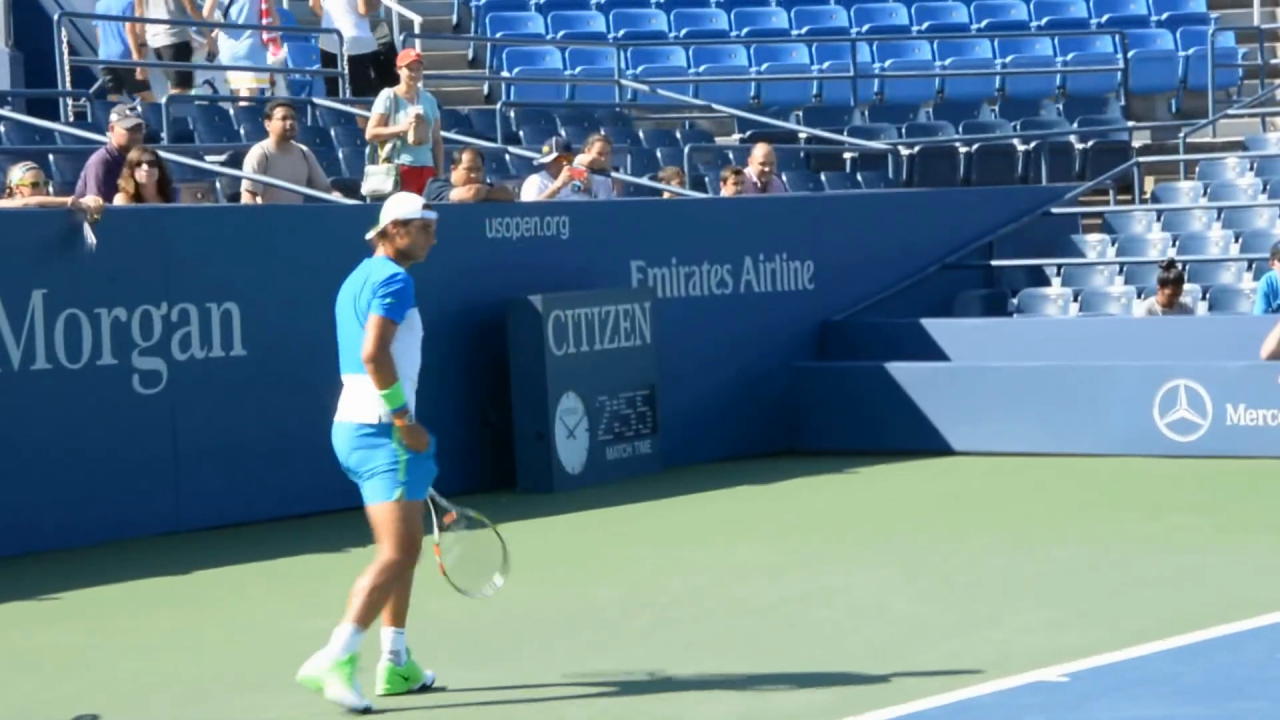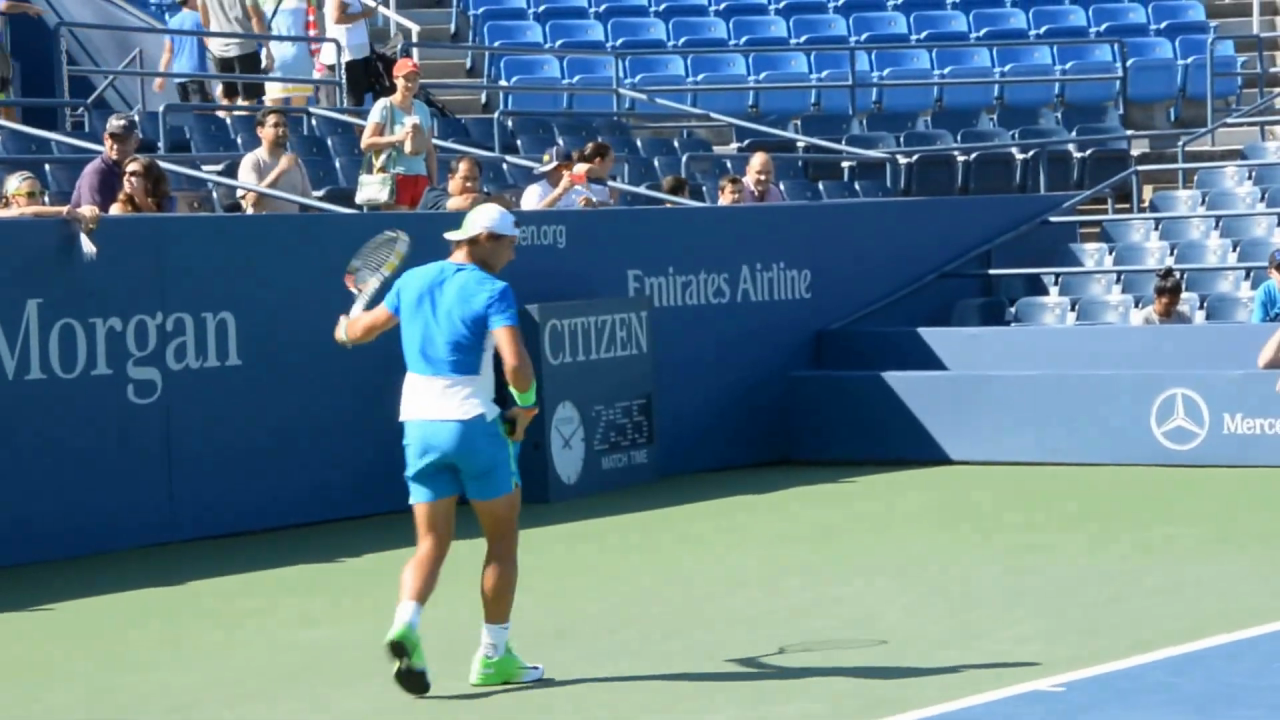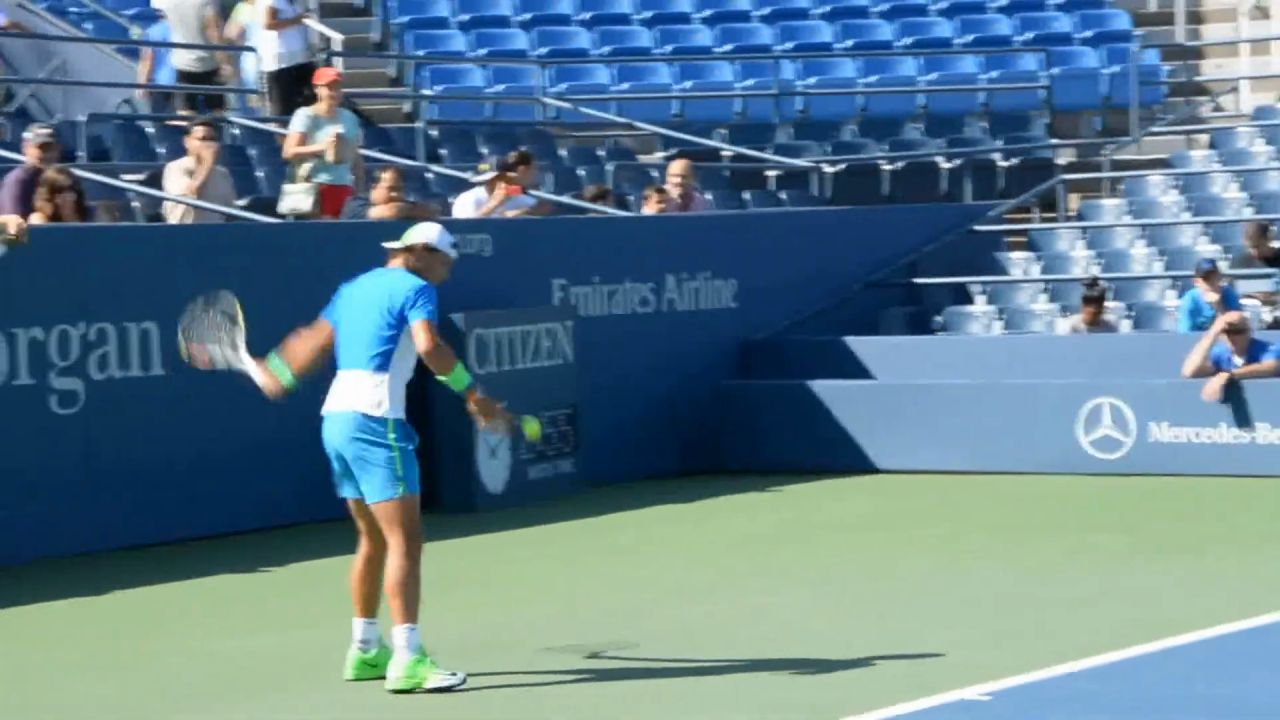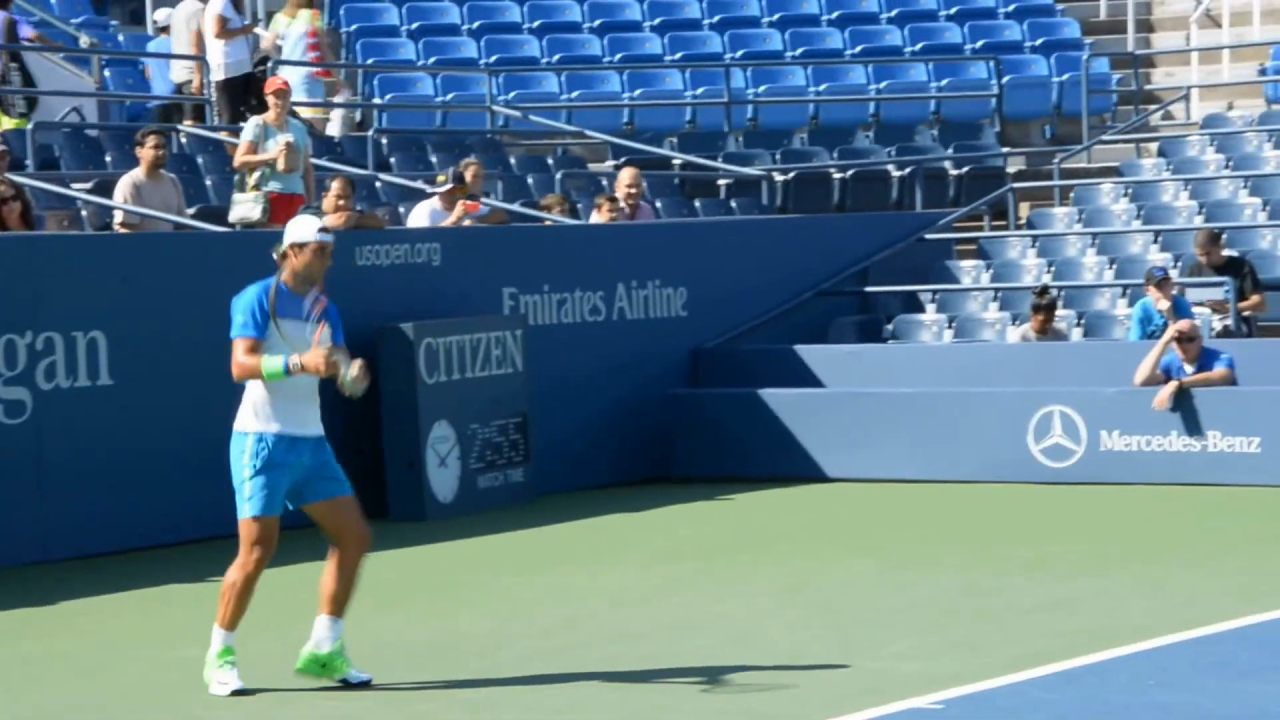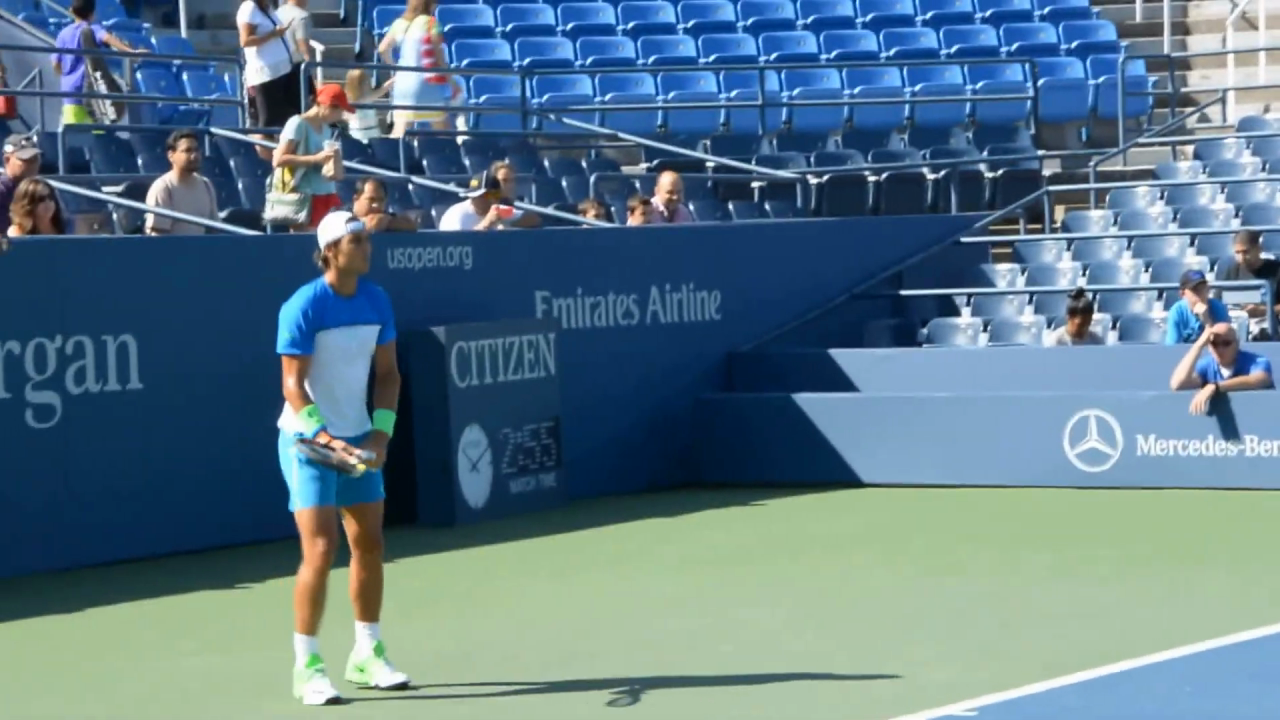
dt=0.7s
person 1, frame 1
left shoulder: (358, 279)
right shoulder: (393, 279)
right elbow: (374, 354)
right wrist: (405, 415)
left hip: (352, 427)
right hip: (381, 430)
left knee: (400, 547)
right knee: (398, 554)
left ankle: (395, 663)
right ankle: (334, 659)
person 1, frame 2
left shoulder: (413, 280)
right shoulder: (492, 291)
left elbow: (362, 330)
right elbow: (516, 363)
left wrist: (344, 327)
right wrist: (527, 406)
left hip: (420, 426)
right hip: (475, 426)
left knee: (432, 543)
right knee: (502, 544)
left ankle: (406, 627)
right ankle: (493, 656)
person 1, frame 3
left shoulder: (355, 288)
right shoulder: (416, 289)
left elbow: (312, 341)
right elbow: (429, 348)
left wrist: (275, 372)
right wrist: (472, 394)
left hip: (343, 424)
right hip: (374, 425)
left knee: (375, 540)
right knee: (404, 542)
left ankle: (366, 651)
right ankle: (408, 660)
person 1, frame 4
left shoulder: (323, 308)
right shoulder: (255, 298)
left elbow: (343, 368)
right elbow: (241, 365)
left wrist: (353, 373)
right wrist: (300, 364)
left hip: (310, 441)
right hip: (262, 441)
left knee: (355, 538)
right knee: (255, 555)
left ankle: (325, 650)
right ankle: (220, 655)
person 1, frame 5
left shoulder: (377, 300)
right shoulder: (303, 305)
left elbow: (387, 371)
right elbow: (292, 385)
left wrist: (381, 432)
right wrist: (326, 439)
left hip: (355, 440)
right hip: (307, 441)
left knee: (370, 547)
right knee: (320, 550)
left ankle: (368, 655)
right ankle: (307, 665)
